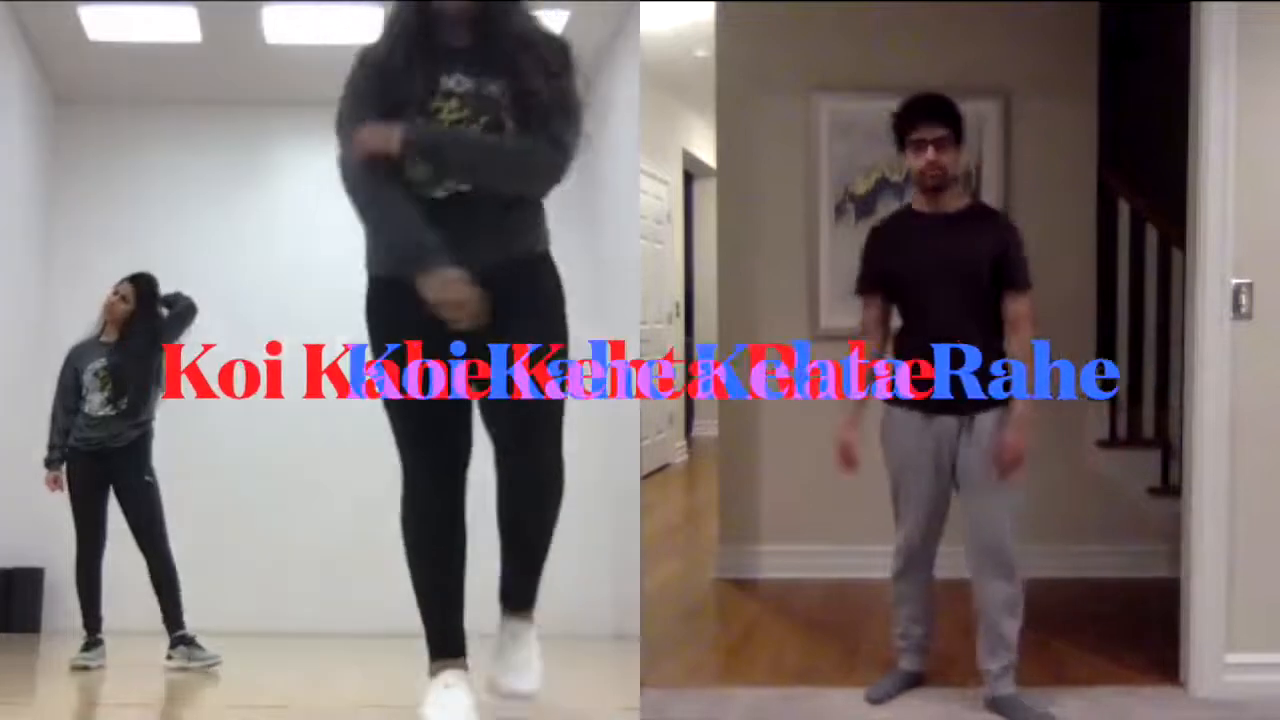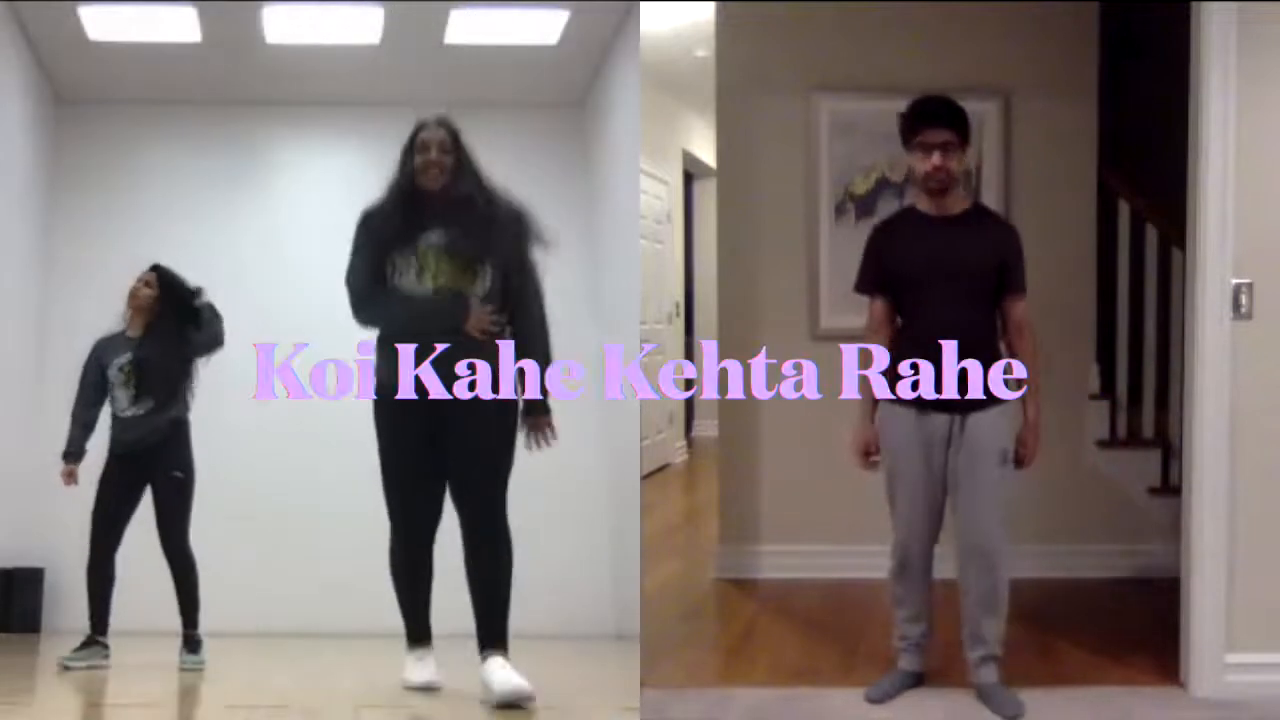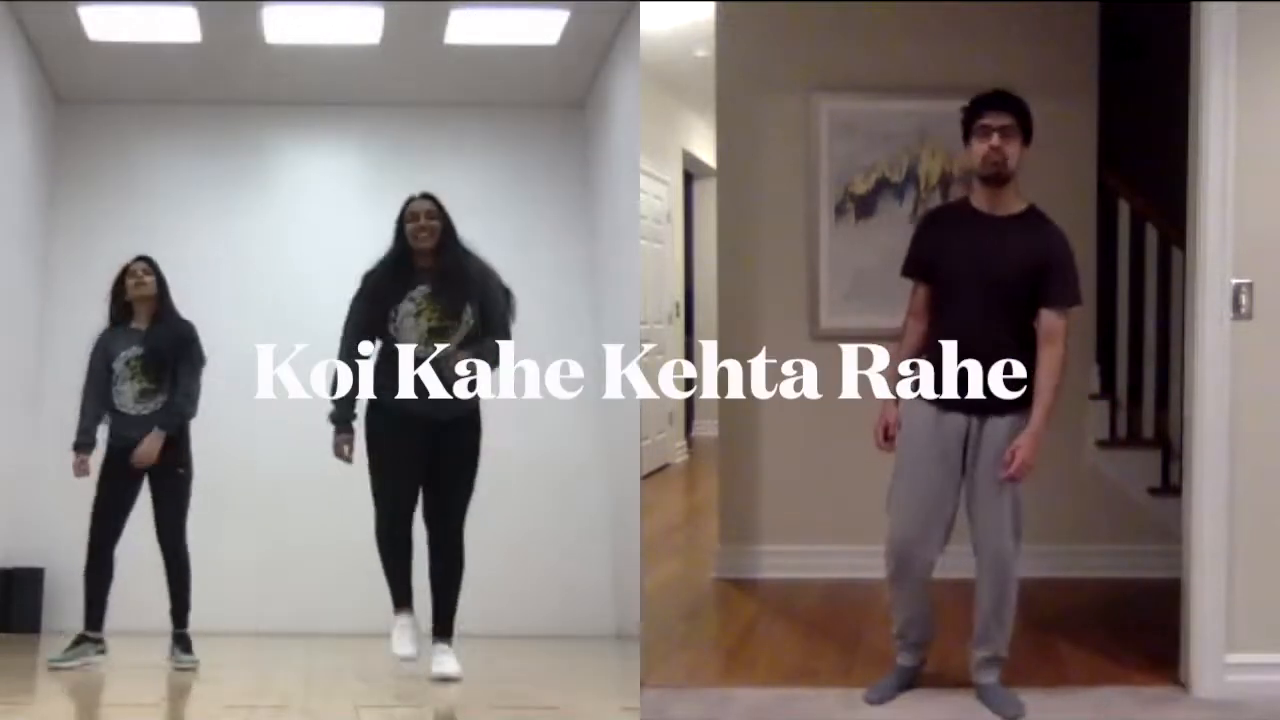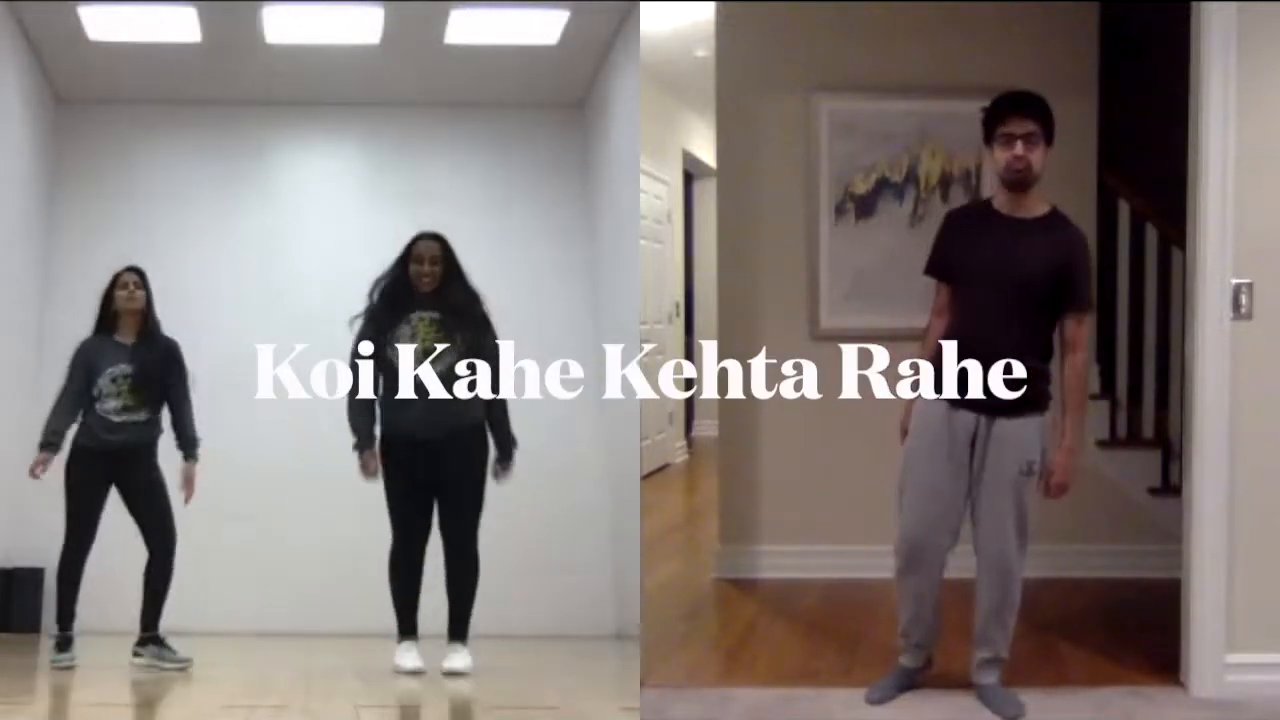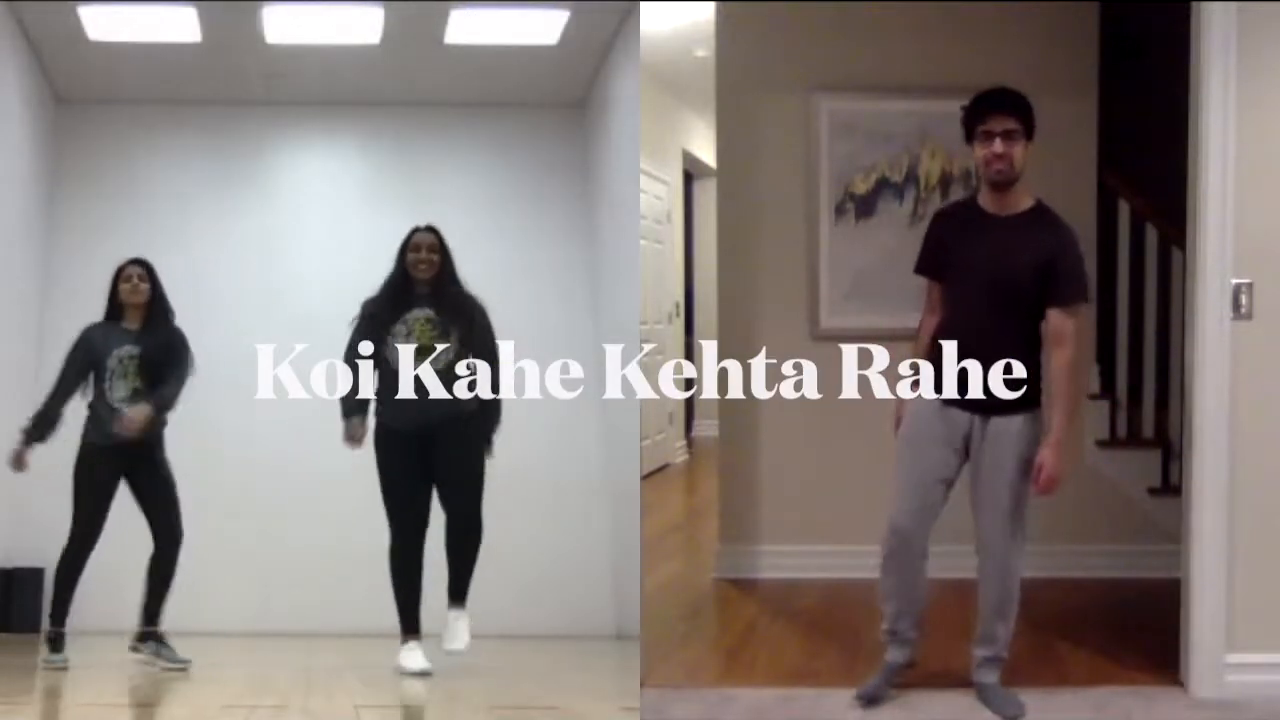
dt=0.7s
person 1, frame 1
left shoulder: (995, 230)
right shoulder: (886, 237)
left elbow: (1018, 327)
right elbow: (872, 333)
left wrist: (1019, 416)
right wrist: (851, 415)
left hip: (984, 412)
right hip: (912, 413)
left knee: (993, 548)
right knee: (912, 544)
right ankle: (909, 660)
person 1, frame 2
left shoulder: (997, 234)
right shoulder: (889, 236)
left elbow: (1018, 329)
right elbow: (879, 332)
left wrist: (1032, 415)
right wrist: (868, 417)
left hip: (984, 411)
right hip: (910, 411)
left knee: (983, 544)
right knee: (910, 543)
left ankle: (985, 668)
right ankle: (910, 658)
person 1, frame 3
left shoulder: (1046, 240)
right shoulder: (936, 226)
left elbow: (1051, 341)
right elbow: (917, 318)
left wrist: (1034, 429)
right wrist: (892, 398)
left hip: (1003, 416)
right hip: (932, 408)
left knee: (998, 550)
right knee: (907, 543)
right ankle: (908, 657)
person 1, frame 4
left shoulder: (1066, 242)
right shoulder: (960, 225)
left elbow: (1074, 349)
left wrist: (1068, 442)
right wrist: (915, 394)
left hip: (1019, 419)
right hip: (945, 405)
left knee: (1001, 551)
right knee: (917, 539)
right ankle: (913, 659)
person 1, frame 5
left shoulder: (1053, 237)
right shoulder: (948, 224)
left elbow: (1062, 342)
left wrist: (1056, 438)
right wrist: (909, 391)
left hip: (1011, 414)
right hip: (938, 401)
left knee: (1001, 548)
right knee: (904, 528)
right ankle: (897, 650)
person 2, frame 1
left shoulder: (534, 60)
right shoulder: (381, 68)
left elbow: (543, 163)
right elbow: (363, 173)
left wrist: (423, 144)
right wrist: (427, 264)
left hip: (515, 277)
right hip: (410, 286)
left knee: (533, 450)
right knee: (432, 470)
left ankle: (517, 618)
person 2, frame 2
left shoulder: (495, 221)
right shoulder: (380, 224)
left elbow: (526, 310)
right elbow: (366, 304)
left wrist: (535, 400)
right wrist: (453, 314)
left hip: (483, 391)
right hip: (406, 394)
left knee: (484, 515)
right knee: (412, 523)
left ankle: (495, 656)
right ankle: (419, 647)
person 2, frame 3
left shoulder: (475, 278)
right shoulder: (379, 284)
left elbow: (502, 332)
right elbow: (354, 354)
left wrist: (480, 362)
right wrist: (343, 420)
left hip: (456, 421)
right hip: (394, 417)
left knee: (446, 527)
right knee: (393, 510)
left ankle: (443, 641)
right ankle: (403, 613)
person 2, frame 4
left shoulder: (470, 314)
right shoulder: (381, 314)
left elbow: (493, 382)
right elbow: (362, 384)
left wrist: (505, 442)
right wrist: (364, 442)
left hip: (462, 441)
right hip: (402, 443)
left knee: (460, 539)
right knee: (409, 538)
left ankle: (459, 642)
right ankle: (406, 640)
person 2, frame 5
left shoulder: (467, 310)
right shoulder: (378, 310)
left elbow: (489, 371)
right elbow: (354, 369)
left wrist: (487, 428)
right wrist: (353, 414)
left hip: (456, 425)
right hip: (398, 433)
left knee: (464, 507)
right knee: (406, 531)
left ankle: (456, 604)
right ankle: (410, 639)
person 3, frame 1
left shoulder: (147, 346)
right shoulder: (80, 353)
left elbow: (186, 307)
right elbow: (63, 410)
left wrist: (153, 302)
right wrist: (54, 461)
left hip: (131, 456)
right hip: (85, 458)
left knee: (156, 546)
right knee: (89, 549)
left ankle: (179, 640)
right ankle: (93, 640)
person 3, frame 2
left shoulder: (172, 340)
right shoulder: (105, 348)
left elbow: (210, 340)
right elbow: (87, 404)
left wrist: (202, 305)
right wrist: (73, 454)
left hip: (169, 451)
right hip: (123, 455)
left knee: (175, 546)
right knee: (101, 545)
left ankle: (191, 639)
right ankle: (97, 640)
person 3, frame 3
left shoulder: (180, 333)
right shoulder: (109, 339)
left elbow: (188, 390)
right elbow: (94, 395)
left wrist: (161, 434)
right wrist: (83, 446)
left hip: (170, 450)
right hip: (122, 450)
left knee: (173, 541)
right knee: (101, 540)
left ankle: (180, 637)
right ankle: (92, 636)
person 3, frame 4
left shoulder: (165, 349)
right shoulder: (91, 349)
left elbow: (179, 404)
right elbow: (69, 399)
left wrist: (190, 456)
right wrist: (48, 446)
left hip: (140, 457)
right hip: (92, 456)
left knee: (164, 542)
right knee: (76, 544)
left ankle: (149, 639)
right ankle: (64, 637)
person 3, frame 5
left shoulder: (168, 337)
right shoulder: (95, 336)
left elbow: (174, 385)
right elbow: (63, 389)
left wrist: (149, 408)
right wrist: (31, 437)
left hip: (147, 450)
right hip: (100, 448)
left knee: (170, 535)
right knee: (83, 538)
left ankle: (149, 634)
right ankle: (56, 634)
